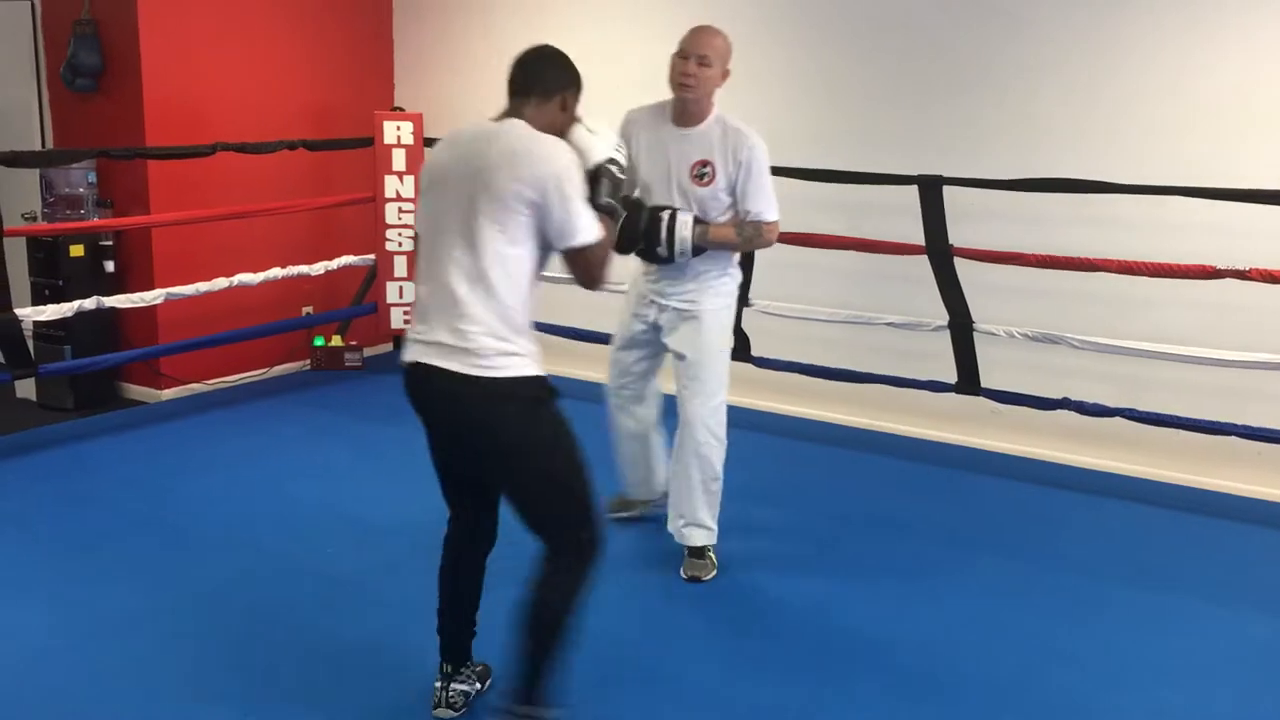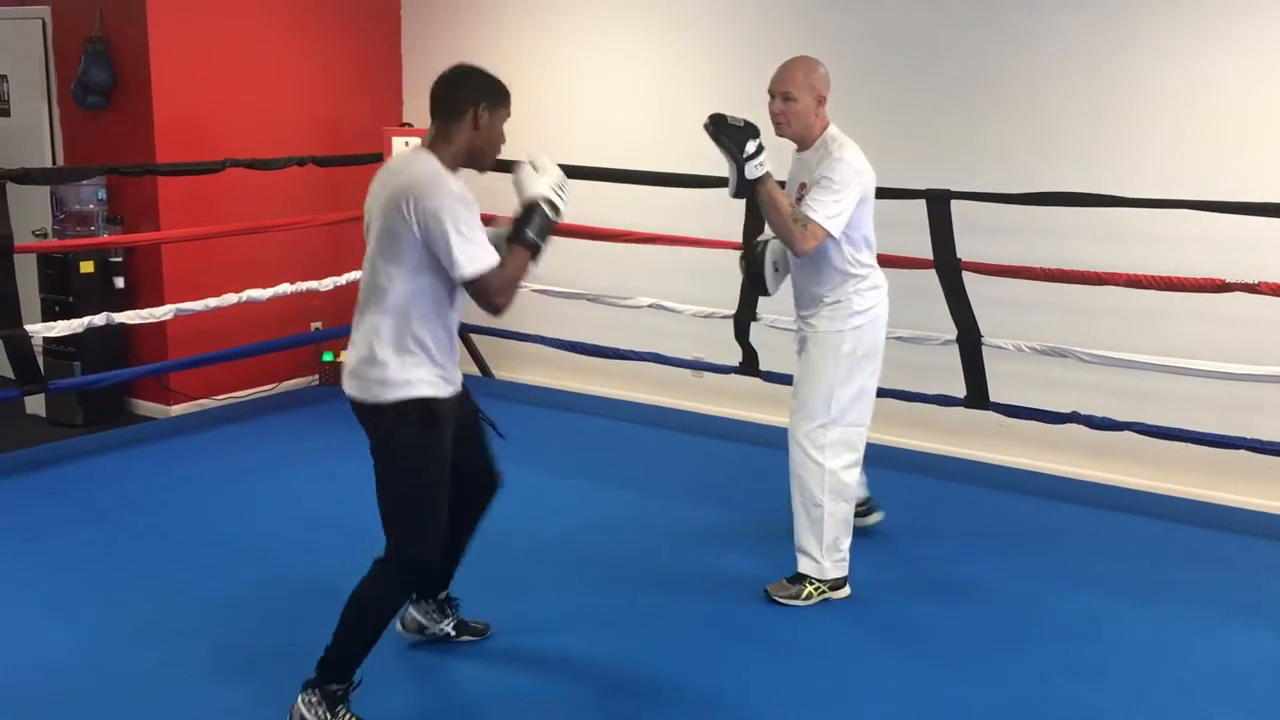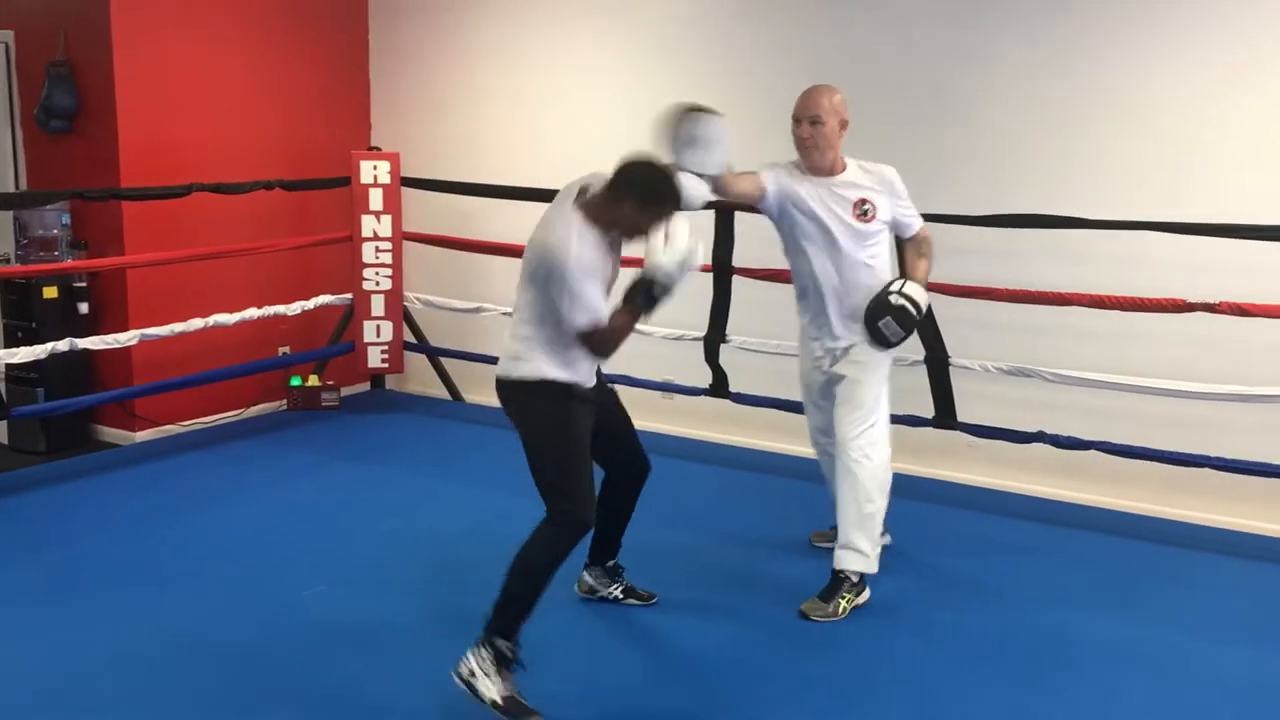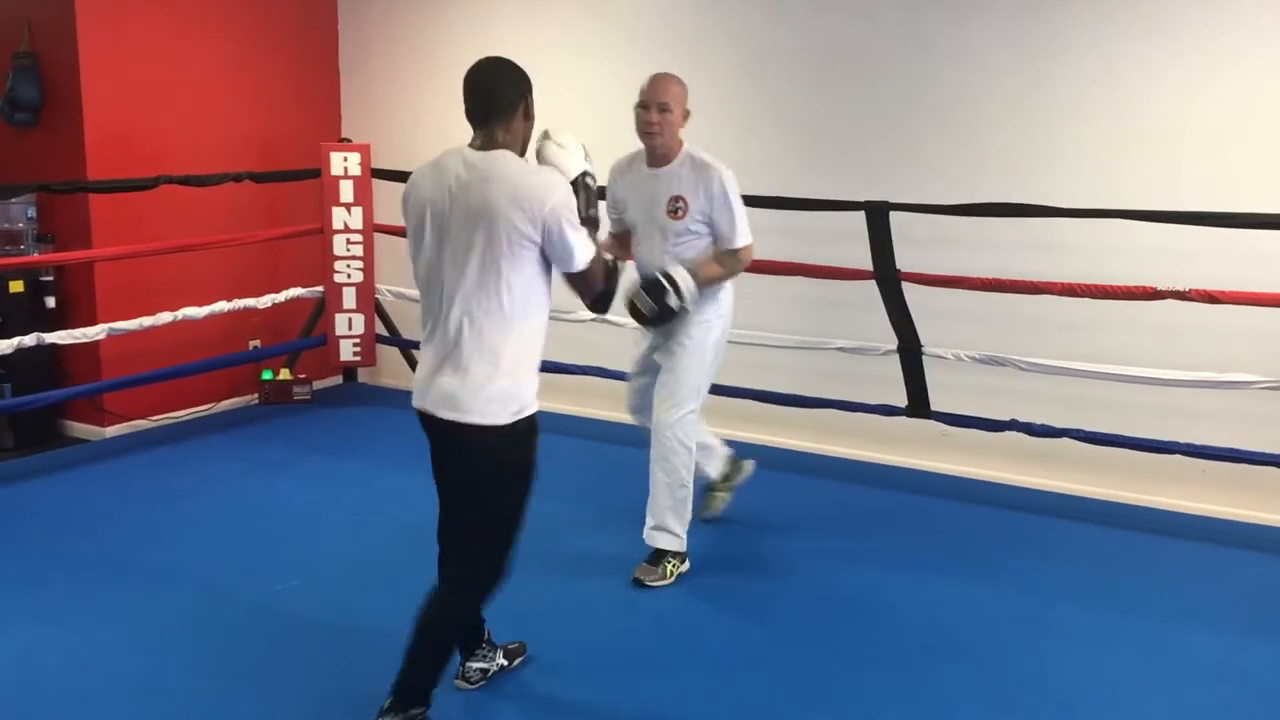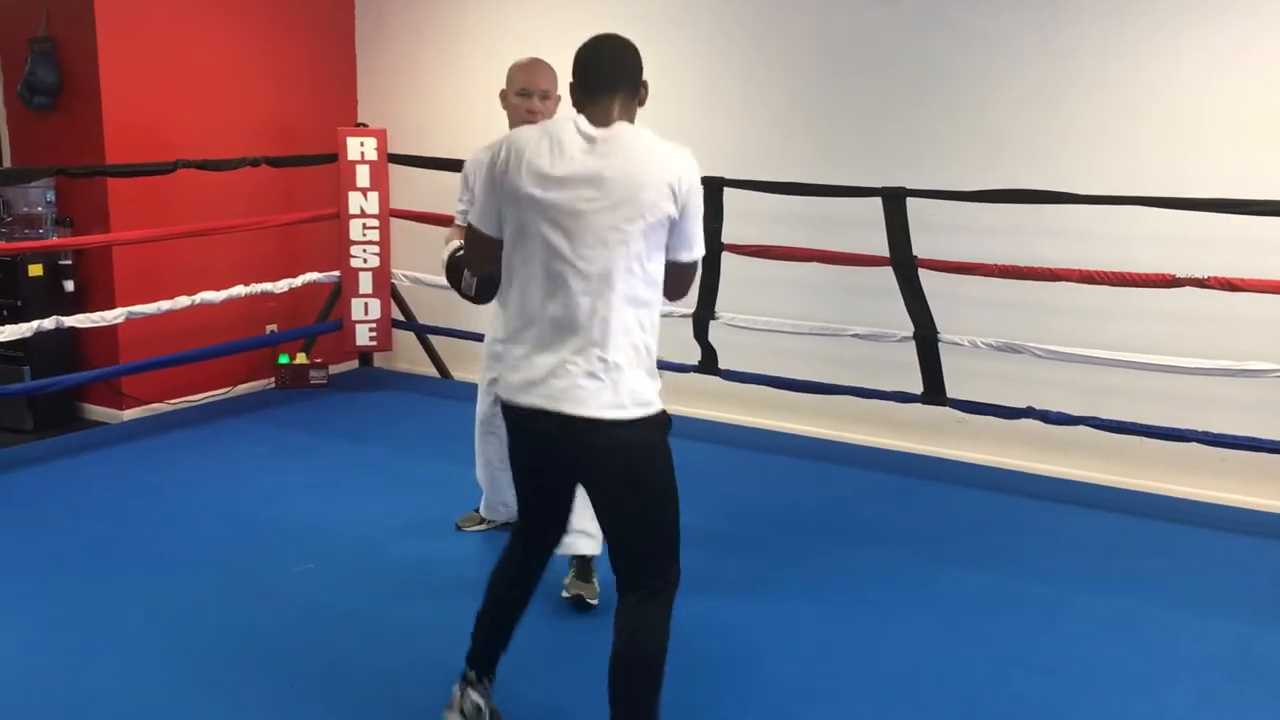
dt=1s
person 1, frame 1
left shoulder: (449, 151)
right shoulder: (550, 159)
right elbow: (592, 271)
right wrist: (602, 187)
left hip: (425, 364)
right hip: (494, 376)
left knee: (472, 522)
right knee: (574, 540)
person 1, frame 2
left shoulder: (404, 172)
right shoulder: (440, 193)
right elbow: (494, 295)
left wrist: (501, 244)
right wrist: (535, 218)
left hip: (432, 376)
right hip: (402, 391)
left knee: (480, 483)
right knee: (410, 552)
left ankle: (427, 607)
person 1, frame 3
left shoulder: (587, 193)
right shoulder: (567, 253)
right elbow: (596, 340)
right wrist: (654, 282)
left hip: (575, 377)
right hip: (540, 384)
left knee: (631, 467)
right knee: (570, 515)
left ankle: (602, 575)
right ankle: (489, 655)
person 1, frame 4
left shoulder: (424, 182)
right shoulder: (543, 189)
right elbow: (596, 288)
right wrist: (581, 200)
left hip: (438, 396)
right hip: (495, 409)
left knee: (468, 537)
right knee: (469, 568)
left ankle: (476, 652)
person 1, frame 5
left shoulder: (514, 152)
right shoulder: (674, 168)
left elbow: (480, 259)
left hip: (528, 397)
right hip: (619, 408)
left knee: (532, 539)
right knee: (649, 588)
person 2, frame 1
left shoulder: (741, 144)
right shoulder: (638, 123)
left elbow: (766, 231)
right elbow: (621, 190)
left wrist: (693, 233)
left hip: (705, 296)
right hip: (650, 285)
left knee: (699, 414)
right knee: (625, 391)
left ankle: (697, 537)
right ankle: (647, 489)
person 2, frame 2
left shoulder: (841, 162)
right shoulder: (805, 154)
left elbow: (804, 239)
left wrist: (754, 173)
right wrist: (776, 254)
left hip: (847, 314)
right hip: (827, 310)
left knee: (817, 433)
right knee: (836, 417)
left ankle: (824, 571)
right ankle: (854, 502)
person 2, frame 3
left shoulder: (882, 181)
right shoulder: (783, 181)
left elbow: (919, 237)
right elbow: (739, 186)
left wrist: (913, 287)
right wrist: (703, 168)
left hip: (870, 337)
right hip: (818, 338)
left knee: (861, 447)
right knee: (830, 440)
left ankle: (853, 573)
right ankle: (867, 527)
person 2, frame 4
left shoulder: (710, 176)
right shoulder: (621, 173)
left elbow: (741, 256)
left wrist: (685, 279)
left hip: (699, 318)
right hip: (654, 315)
left knee: (670, 423)
right knee: (645, 408)
left ankle: (668, 546)
right ankle: (724, 468)
person 2, frame 5
right shoulder: (481, 164)
right elbow: (462, 229)
right wrist: (458, 255)
right hip: (509, 315)
right knee: (493, 417)
left ankle: (581, 556)
right ankle: (500, 507)
